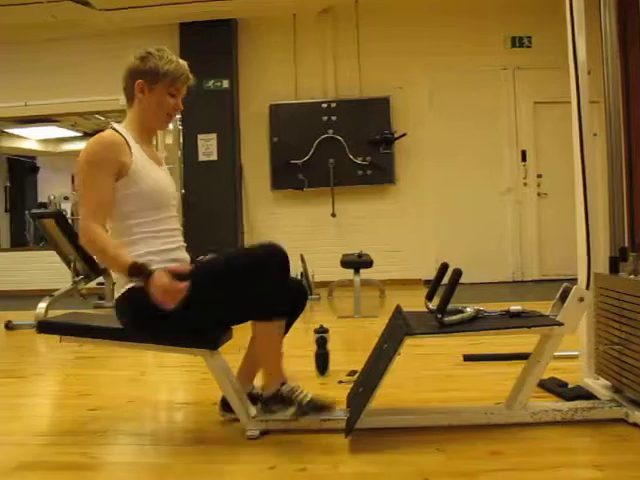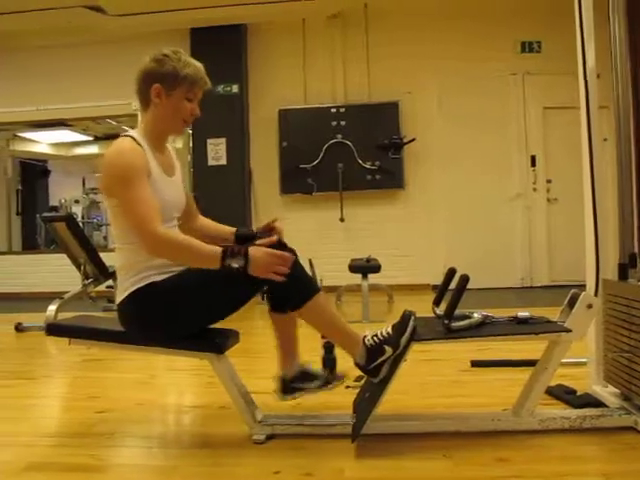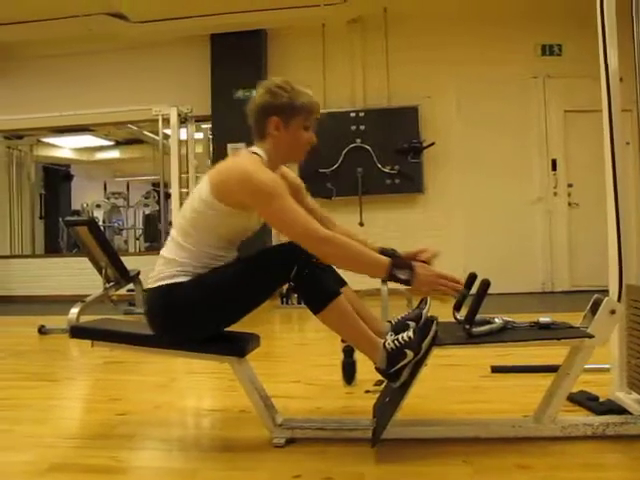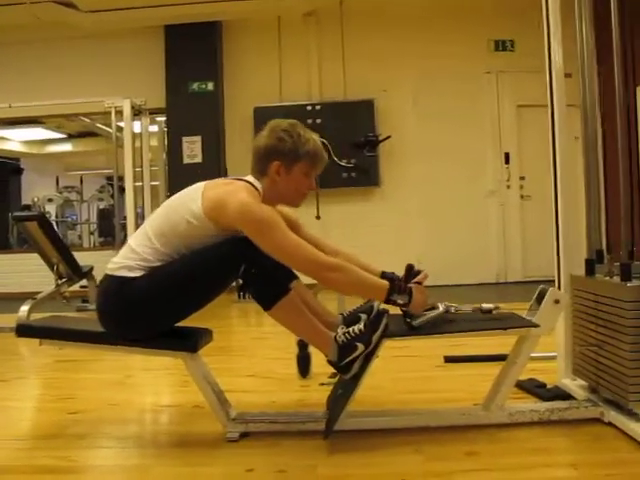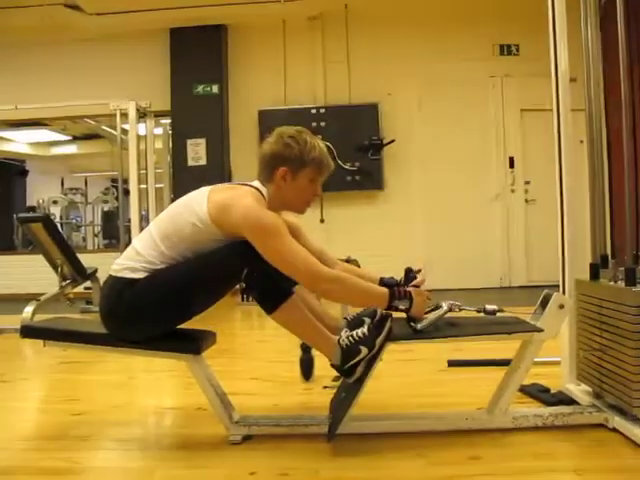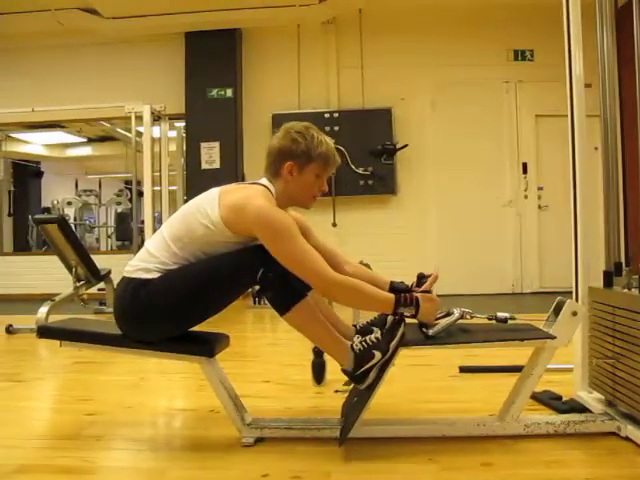
dt=0.5s
person 1, frame 1
left shoulder: (151, 153)
right shoulder: (110, 148)
right elbow: (92, 231)
left wrist: (201, 269)
right wrist: (145, 277)
left hip: (172, 282)
right hip: (148, 299)
left knee: (289, 291)
right knee: (269, 260)
left ankle: (242, 393)
right ankle: (276, 390)
person 1, frame 2
left shoulder: (169, 155)
right shoulder: (125, 155)
left elbow: (191, 223)
right elbow: (155, 239)
left wrist: (245, 238)
right wrist: (239, 259)
left hip: (173, 290)
right hip: (146, 303)
left knee: (274, 252)
right knee: (277, 263)
left ankle: (291, 370)
right ankle: (363, 352)
person 1, frame 3
left shoulder: (278, 175)
right shoulder: (249, 174)
left elbow: (332, 230)
right elbow: (321, 243)
left wrist: (398, 257)
right wrist: (402, 272)
left hip: (197, 292)
right hip: (173, 302)
left knee: (302, 260)
right knee: (296, 261)
left ankle: (386, 336)
right ankle: (386, 355)
person 1, frame 4
left shoulder: (263, 204)
right shoulder: (244, 203)
left elbow: (330, 254)
right elbow: (323, 270)
left wrist: (392, 280)
right wrist: (399, 294)
left hip: (144, 289)
right hip: (123, 299)
left knee: (261, 259)
right knee: (248, 257)
left ankle: (337, 327)
right ankle: (337, 349)
person 1, frame 5
left shoulder: (269, 211)
right shoulder: (250, 210)
left elbow: (332, 267)
right elbow: (322, 282)
left wrist: (392, 286)
right wrist: (400, 301)
left hip: (148, 295)
right hip: (126, 300)
left knee: (266, 261)
right knee: (250, 260)
left ankle: (340, 330)
right ankle: (341, 352)
person 1, frame 6
left shoulder: (282, 213)
right shoulder: (260, 208)
left elbow: (342, 266)
right elbow: (329, 284)
left wrist: (401, 289)
right wrist: (408, 306)
left hip: (162, 294)
right hip: (140, 301)
left knee: (282, 265)
right knee: (267, 265)
left ankle: (352, 337)
right ankle: (352, 358)
